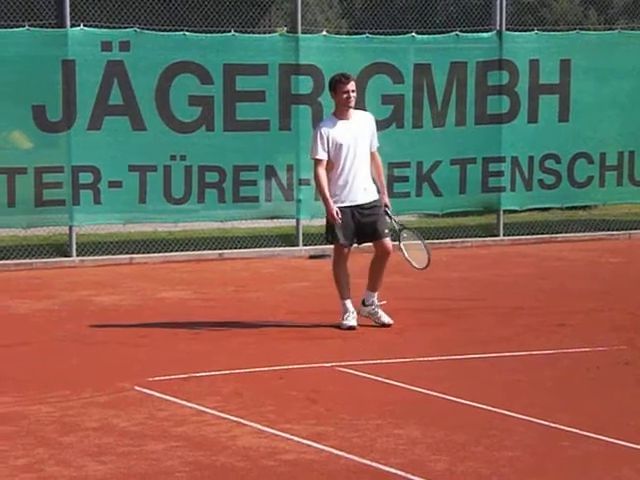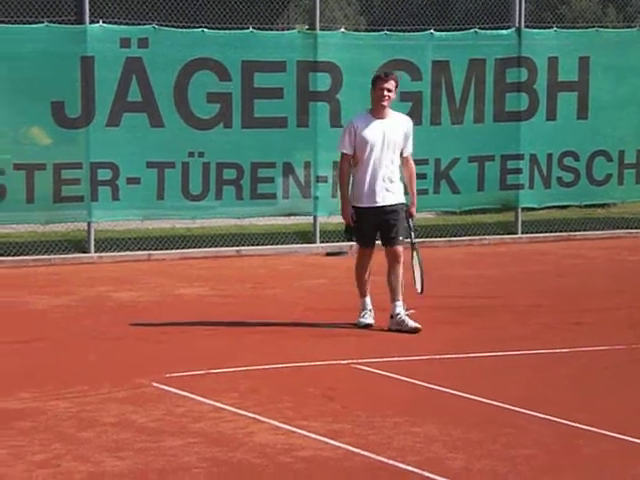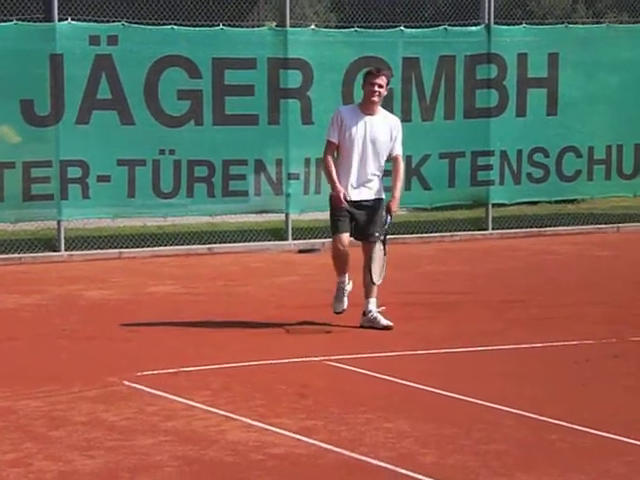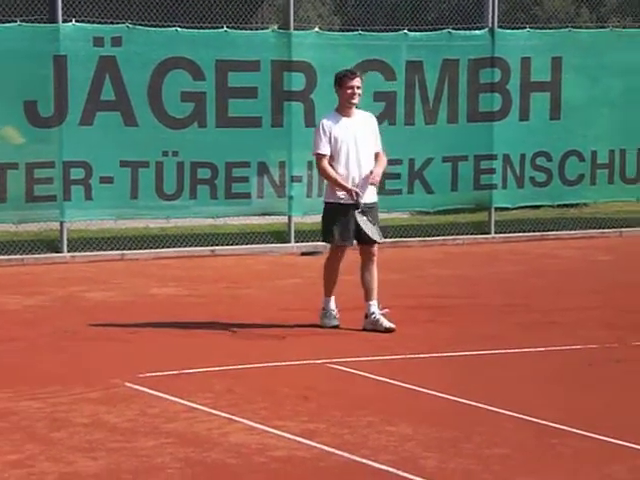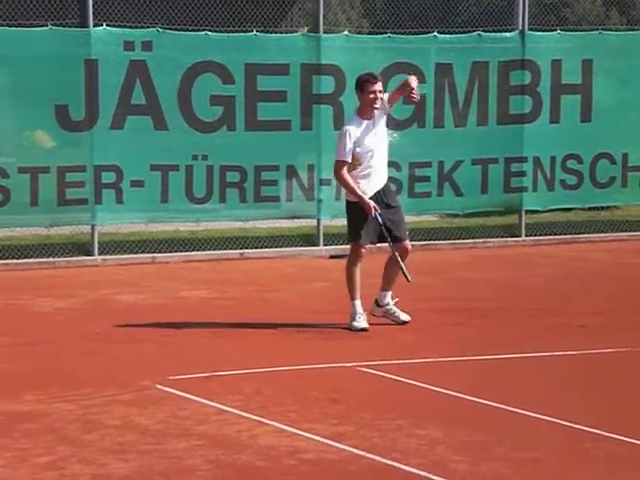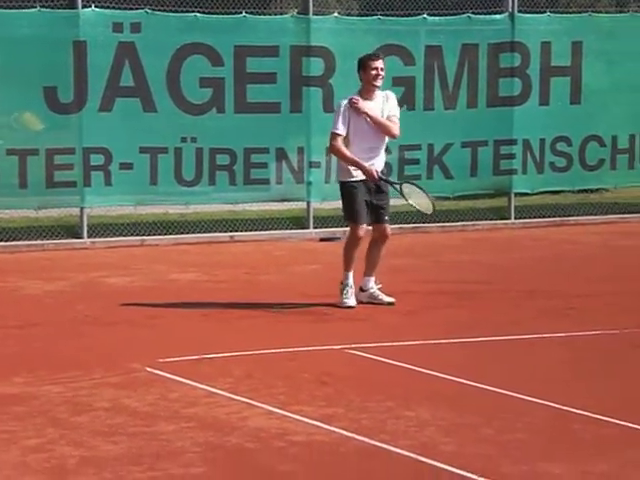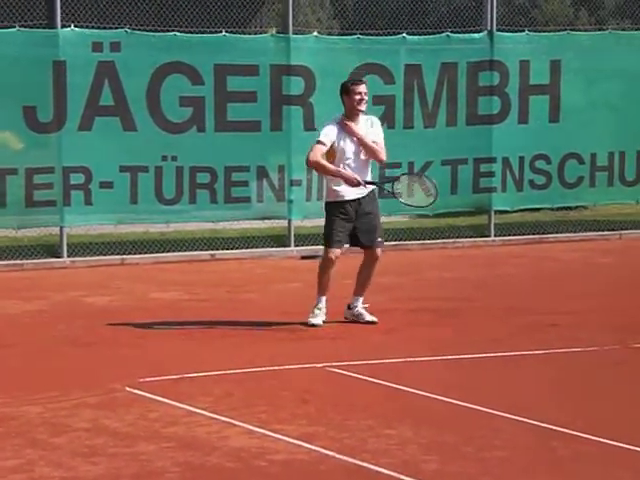
dt=0.5s
person 1, frame 1
left shoulder: (367, 120)
right shoulder: (324, 129)
right elbow: (319, 169)
left wrist: (384, 192)
right wrist: (328, 204)
left hip: (369, 199)
right hip: (341, 203)
left knee: (385, 248)
right knee: (341, 254)
left ankle: (369, 303)
right ankle: (348, 310)
person 1, frame 2
left shoulder: (404, 123)
right shoulder: (356, 124)
left elbow: (407, 163)
right elbow: (345, 165)
left wrist: (413, 200)
right wrist: (345, 203)
left hip: (394, 201)
right hip: (362, 202)
left knee: (396, 255)
right knee: (364, 255)
left ankle: (397, 314)
right ankle: (366, 308)
person 1, frame 3
left shoulder: (392, 123)
right shoulder: (342, 114)
left elbow: (397, 161)
right elbow: (328, 153)
left wrist: (396, 195)
right wrist: (335, 186)
left hip: (373, 198)
right hip: (343, 196)
left knee: (372, 251)
right knee: (340, 244)
left ankle: (370, 311)
right ankle: (343, 282)
person 1, frame 4
left shoulder: (369, 120)
right shoulder: (326, 124)
left elbow: (380, 156)
right elbow: (322, 165)
left wrist: (377, 171)
right wrist: (345, 187)
left hip: (368, 200)
right hip: (338, 201)
left knee: (370, 254)
right knee: (337, 253)
left ankle: (372, 313)
right ankle: (328, 307)
person 1, frame 5
left shoulder: (382, 109)
right shoulder: (350, 130)
left elbow: (408, 85)
right elbow: (339, 172)
left wrist: (410, 85)
right wrist: (362, 199)
left hip: (384, 191)
right hip: (359, 198)
left knee: (403, 248)
right knee: (358, 253)
left ankle: (383, 302)
right ankle: (356, 312)
person 1, frame 6
left shoulder: (388, 99)
right shoulder: (346, 105)
left elbow: (395, 132)
right elbow: (334, 145)
left wrist: (367, 111)
right wrist: (362, 166)
left hip: (377, 175)
right hip: (352, 177)
left knee: (382, 233)
right knee: (358, 232)
left ankle: (367, 287)
right ankle: (347, 284)
person 1, frame 7
left shoulder: (372, 123)
right shoulder: (332, 128)
left elbow: (381, 156)
right elbow: (312, 159)
left wrist: (357, 133)
right wrist: (342, 174)
left hip: (366, 198)
right hip: (339, 200)
left knee: (373, 255)
right knee: (332, 255)
left ankle: (355, 307)
right ankle: (320, 306)
